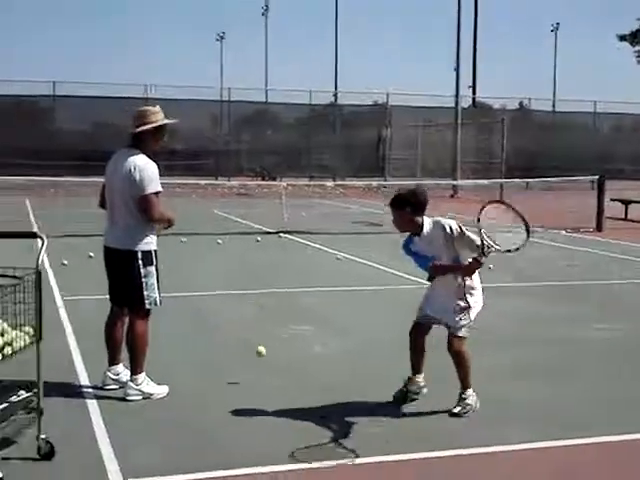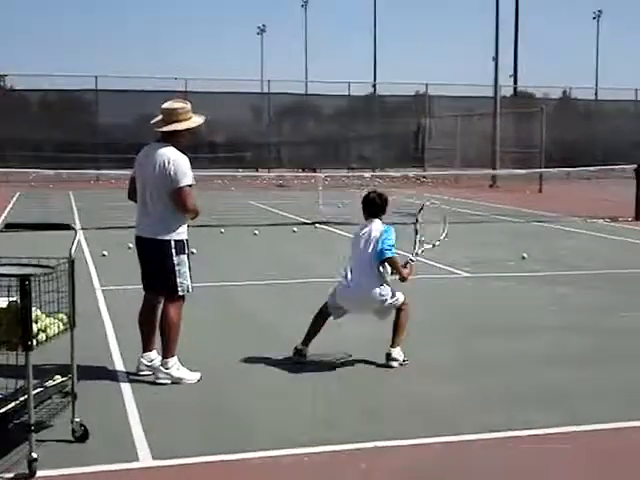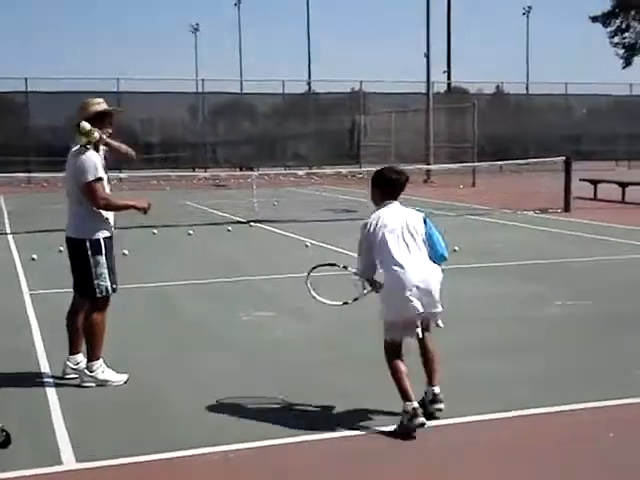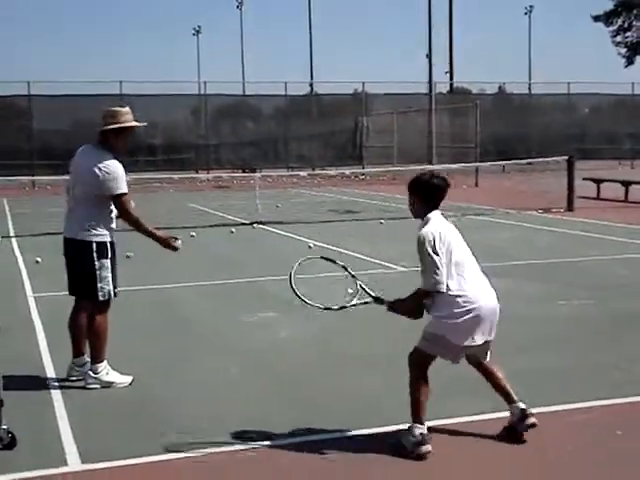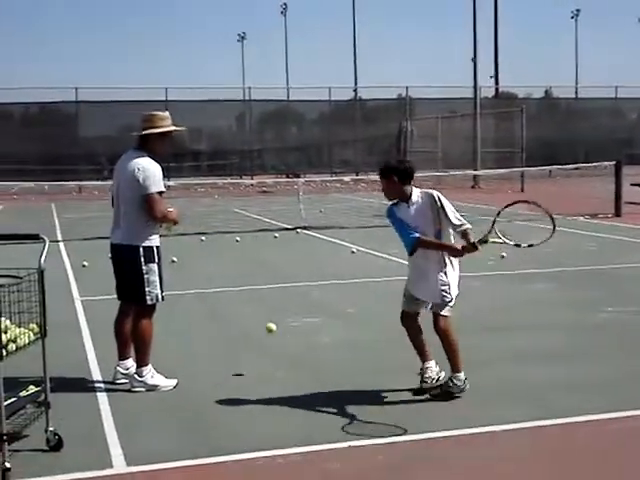
dt=1s
person 1, frame 1
left shoulder: (116, 159)
right shoulder: (145, 166)
left elbow: (104, 202)
right elbow: (153, 213)
right wrist: (169, 218)
left hip: (113, 245)
right hip: (136, 249)
left knee: (119, 309)
right knee: (140, 313)
left ankle: (114, 370)
right ankle: (137, 381)
person 1, frame 2
left shoulder: (144, 153)
right shoulder: (177, 159)
left elbow: (133, 194)
right elbow: (186, 204)
right wrist: (195, 210)
left hip: (145, 235)
right hip: (168, 239)
left knee: (152, 297)
right knee: (174, 300)
left ankle: (148, 357)
right ankle: (168, 365)
person 1, frame 3
left shoulder: (92, 150)
right shoulder: (87, 156)
left elbow: (130, 154)
right elbow: (99, 200)
left wrist: (106, 141)
right wrist: (134, 204)
left hip: (83, 236)
right hip: (92, 237)
left knee: (82, 299)
right knee: (99, 302)
left ankle: (75, 361)
right ankle: (94, 368)
person 1, frame 4
left shoulder: (83, 153)
right shoulder: (110, 167)
right elbow: (127, 214)
right wrist: (158, 238)
left hip: (72, 237)
right hip: (94, 241)
left knee: (82, 303)
right knee: (99, 305)
left ankle: (79, 363)
right ankle: (98, 370)
person 1, frame 5
left shoulder: (125, 160)
right shoulder: (149, 167)
right elbow: (157, 212)
right wrist: (172, 216)
left hip: (120, 242)
right hip: (140, 246)
left knee: (127, 307)
right knee: (144, 310)
left ankle: (124, 366)
right ankle: (142, 373)
person 2, frame 1
left shoulder: (445, 227)
right shoulder: (409, 245)
left elbow: (477, 247)
right elbow: (433, 269)
left wrist: (476, 261)
right wrist: (461, 267)
left hip: (466, 293)
right hip: (438, 294)
left knee: (455, 342)
right knee: (417, 331)
left ankle: (468, 394)
right ankle: (416, 381)
person 2, frame 2
left shoulder: (359, 234)
right shoulder: (386, 231)
right elbow: (388, 256)
left wrist: (398, 265)
right wrist: (403, 272)
left hip: (347, 290)
right hip: (372, 292)
left knee: (325, 311)
right knee: (402, 305)
left ankle: (302, 348)
right ankle: (395, 352)
person 2, frame 3
left shoulder: (372, 222)
right shoulder: (417, 217)
left elbow: (365, 267)
right elbow: (440, 254)
left wrist: (375, 284)
left hip: (400, 286)
right hip: (429, 281)
left knee: (392, 348)
right knee: (422, 334)
left ankle: (412, 409)
right ankle: (433, 393)
person 2, frame 4
left shoulder: (427, 235)
right shoulder: (443, 228)
left elbow: (438, 284)
left wrist: (405, 304)
right wrist: (415, 302)
left hip: (463, 309)
right hip: (485, 304)
left knee: (418, 360)
right knee: (480, 361)
left ankle: (418, 433)
right ankle: (520, 411)
person 2, frame 5
left shoulder: (432, 197)
right shoulder: (394, 212)
left elbow: (458, 223)
right elbow: (413, 240)
left wrist: (468, 242)
right wrist: (447, 247)
left hip: (442, 270)
right hip: (418, 271)
left knee: (441, 323)
right knee: (408, 319)
left ankle: (458, 377)
right ankle: (431, 370)
